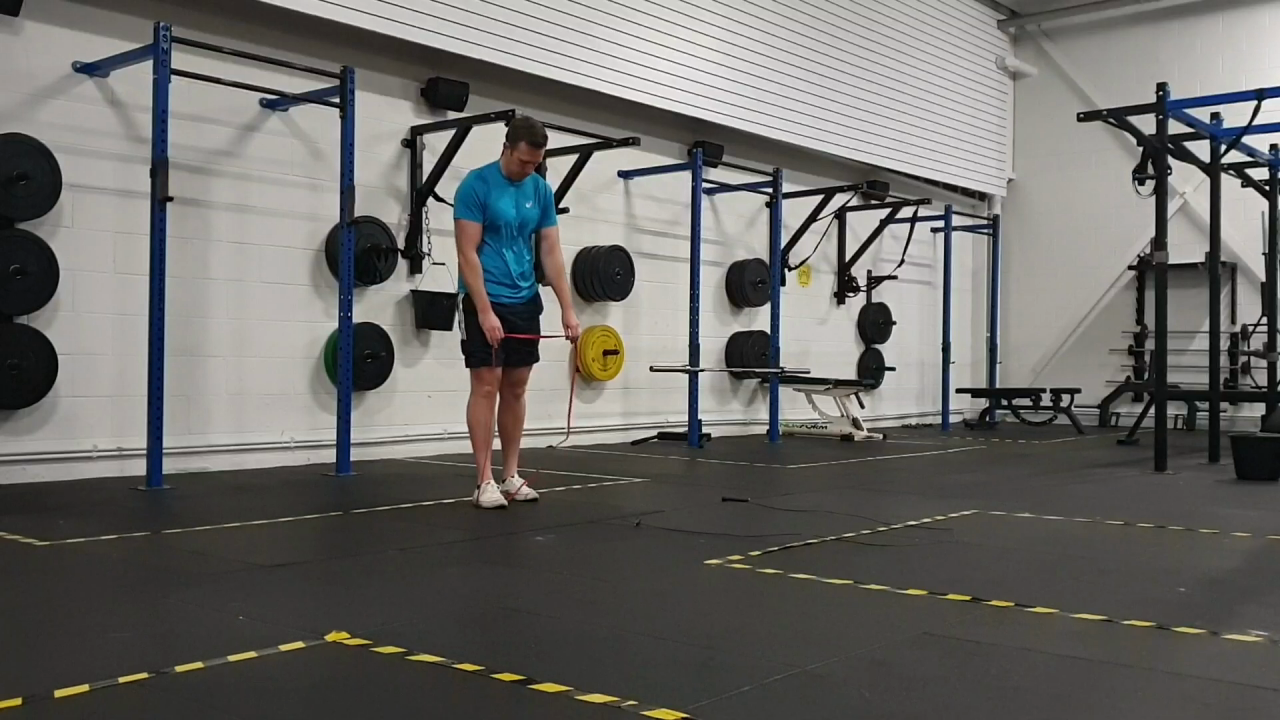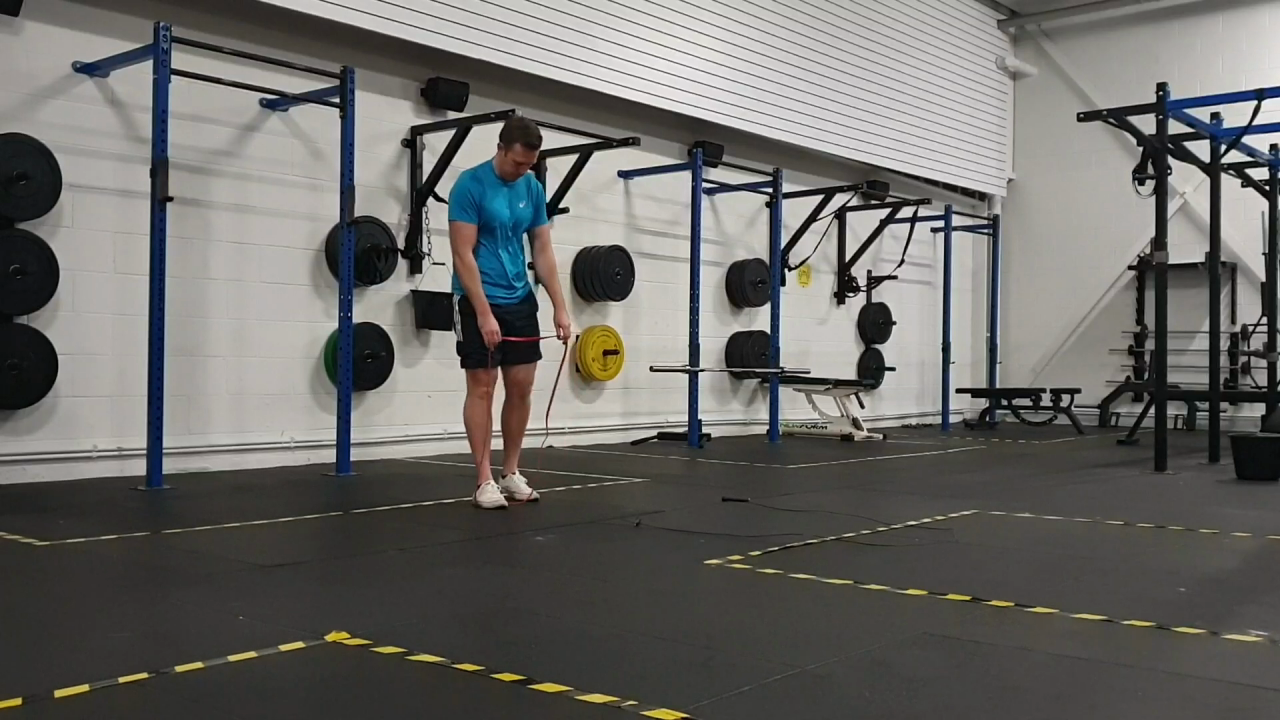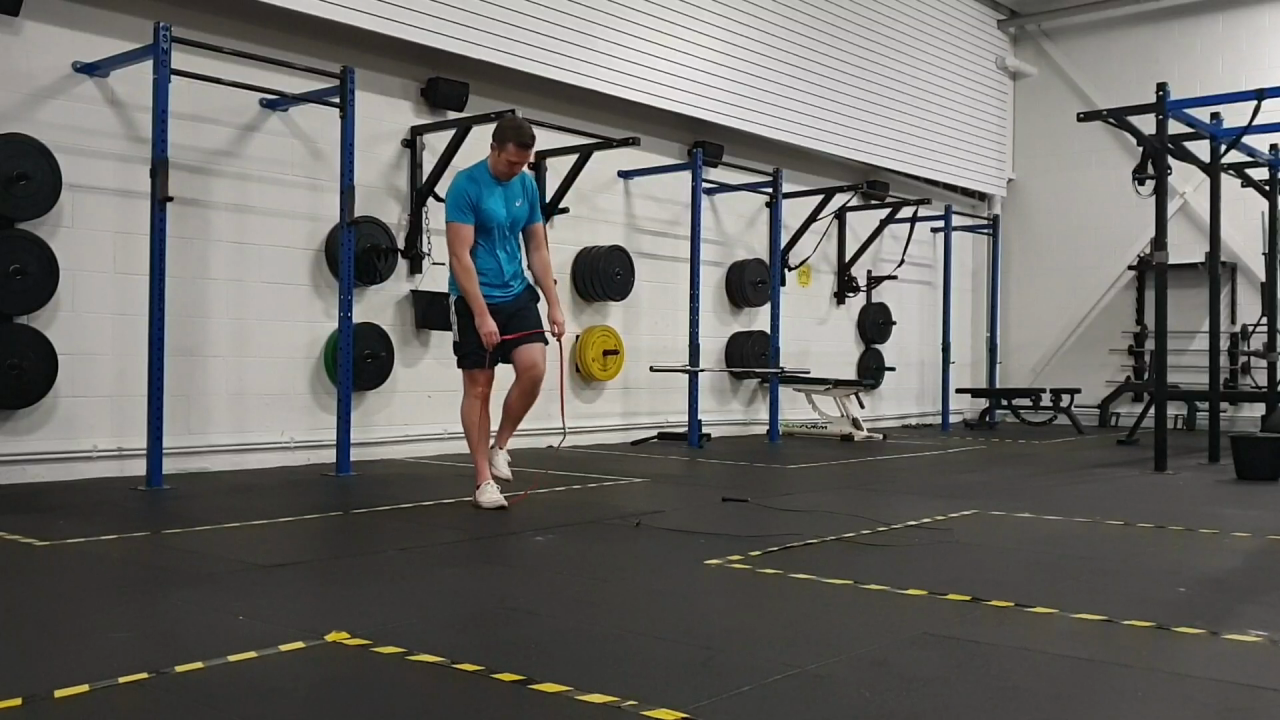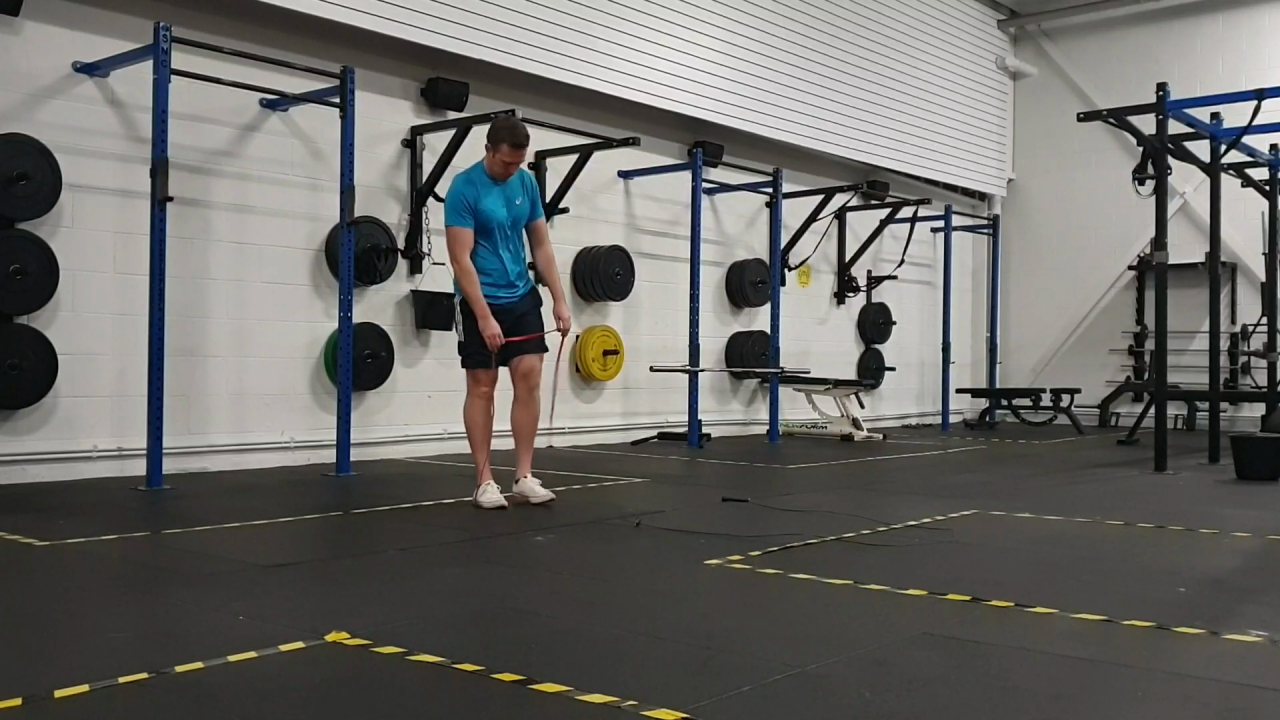
dt=0.3s
person 1, frame 1
left shoulder: (541, 190)
right shoulder: (476, 185)
left elbow: (551, 252)
right elbow: (467, 253)
left wrist: (568, 310)
right wrist: (485, 310)
left hip: (525, 301)
right hip: (484, 300)
left knee: (515, 388)
right knee: (487, 385)
left ankle: (511, 475)
right ankle: (485, 481)
person 1, frame 2
left shoulder: (533, 189)
right shoulder: (470, 185)
left elbow: (543, 252)
right elbow: (463, 254)
left wrist: (560, 308)
right wrist: (484, 313)
left hip: (519, 299)
right hip: (478, 300)
left knee: (521, 386)
right knee: (482, 386)
left ankle: (511, 471)
right ankle: (485, 480)
person 1, frame 3
left shoulder: (528, 186)
right shoulder: (466, 186)
left elbow: (538, 249)
right elbow: (460, 256)
left wrist: (554, 304)
right wrist: (482, 315)
left hip: (517, 293)
right hip: (474, 299)
left knee: (534, 367)
right knee: (478, 386)
left ankle: (499, 445)
right ankle: (484, 480)
person 1, frame 4
left shoulder: (527, 184)
right shoulder: (464, 189)
left elbow: (541, 246)
right elbow: (461, 259)
left wrist: (559, 300)
right wrist: (485, 317)
left hip: (522, 298)
right hip: (480, 301)
left knee: (529, 380)
right knee: (482, 387)
left ankle: (524, 476)
right ankle: (485, 481)
